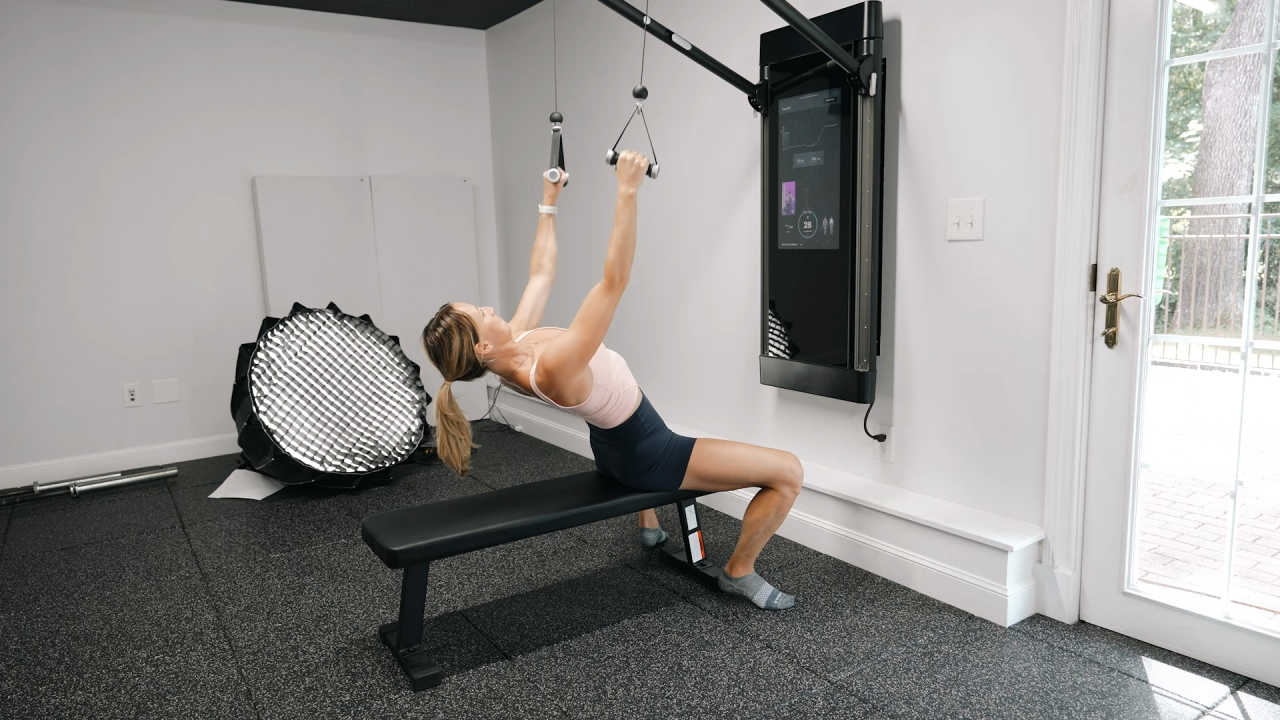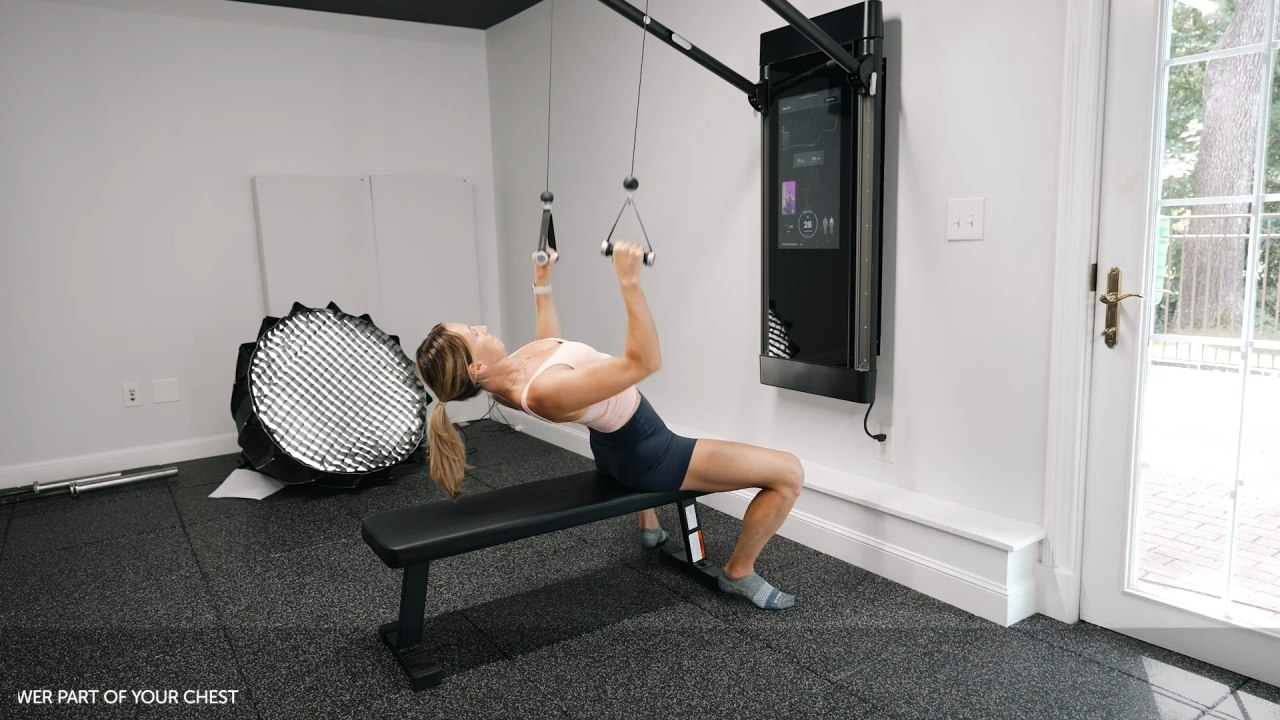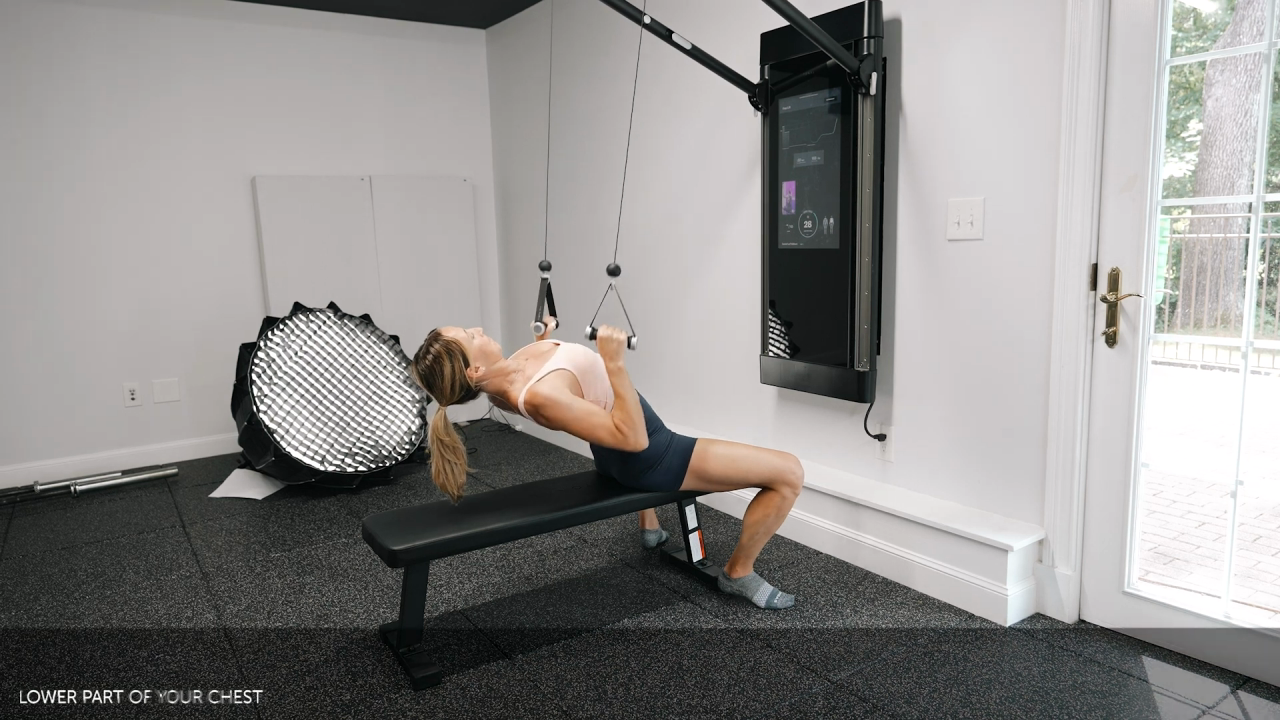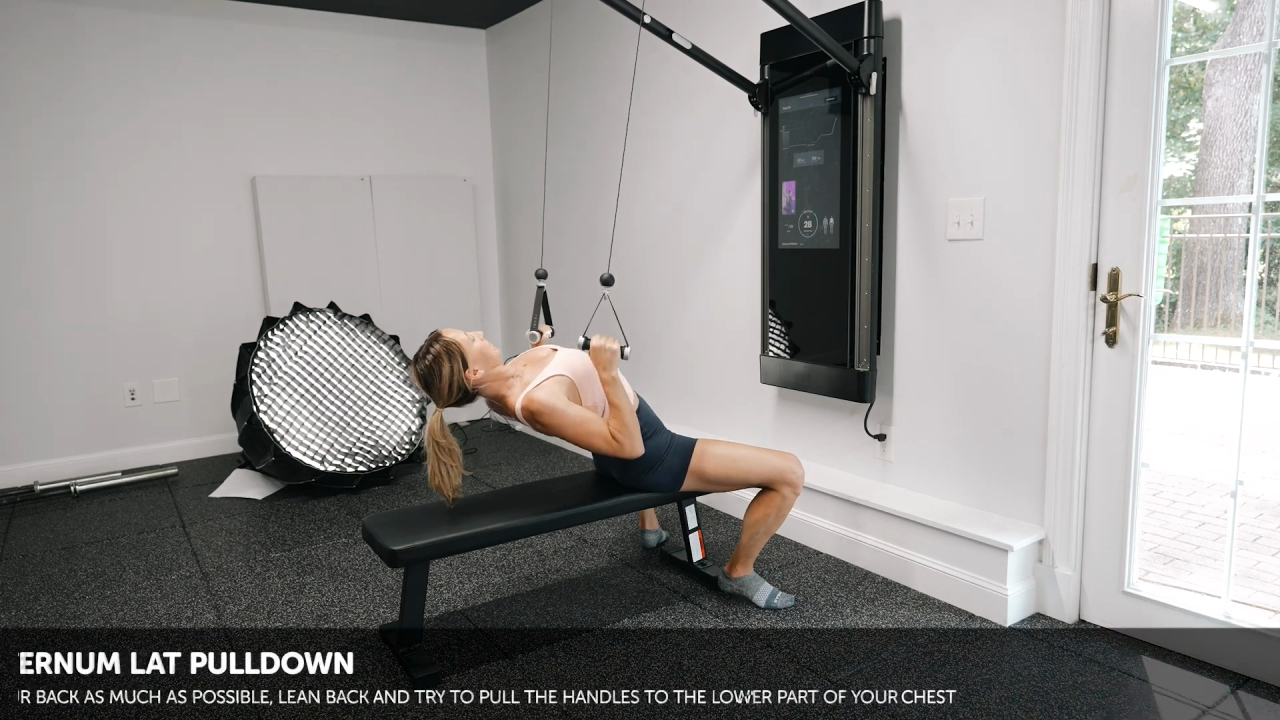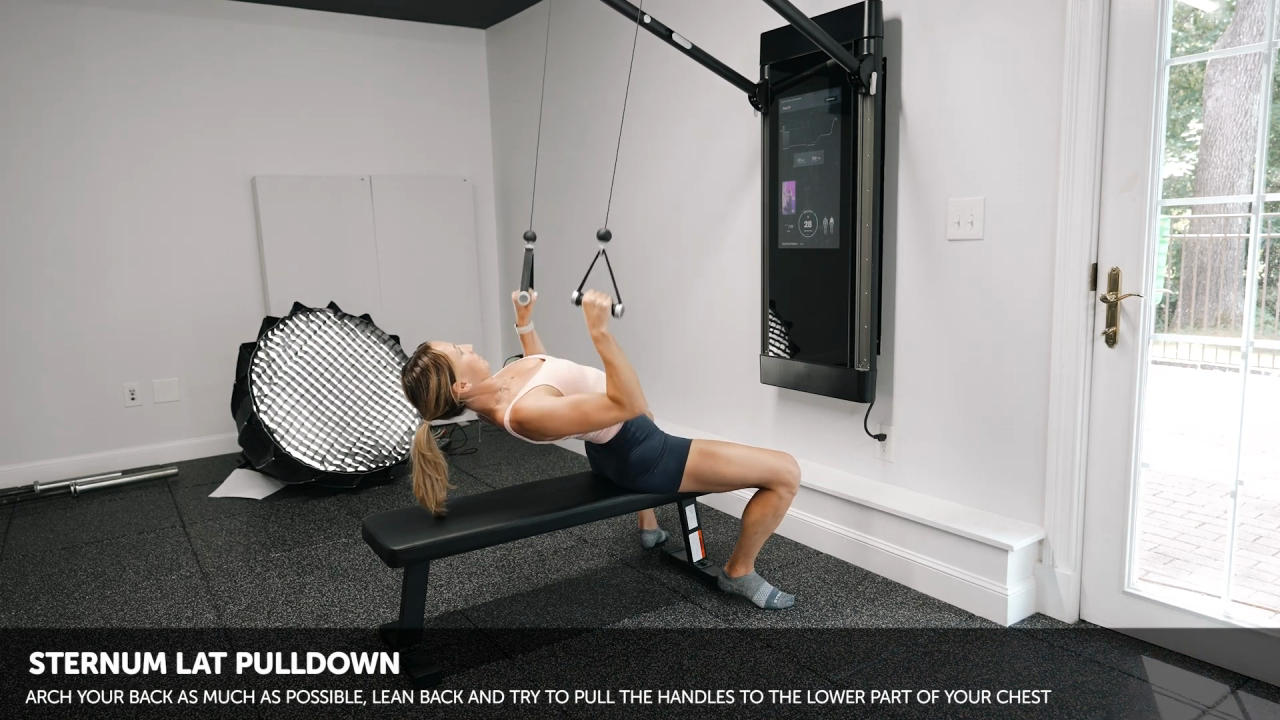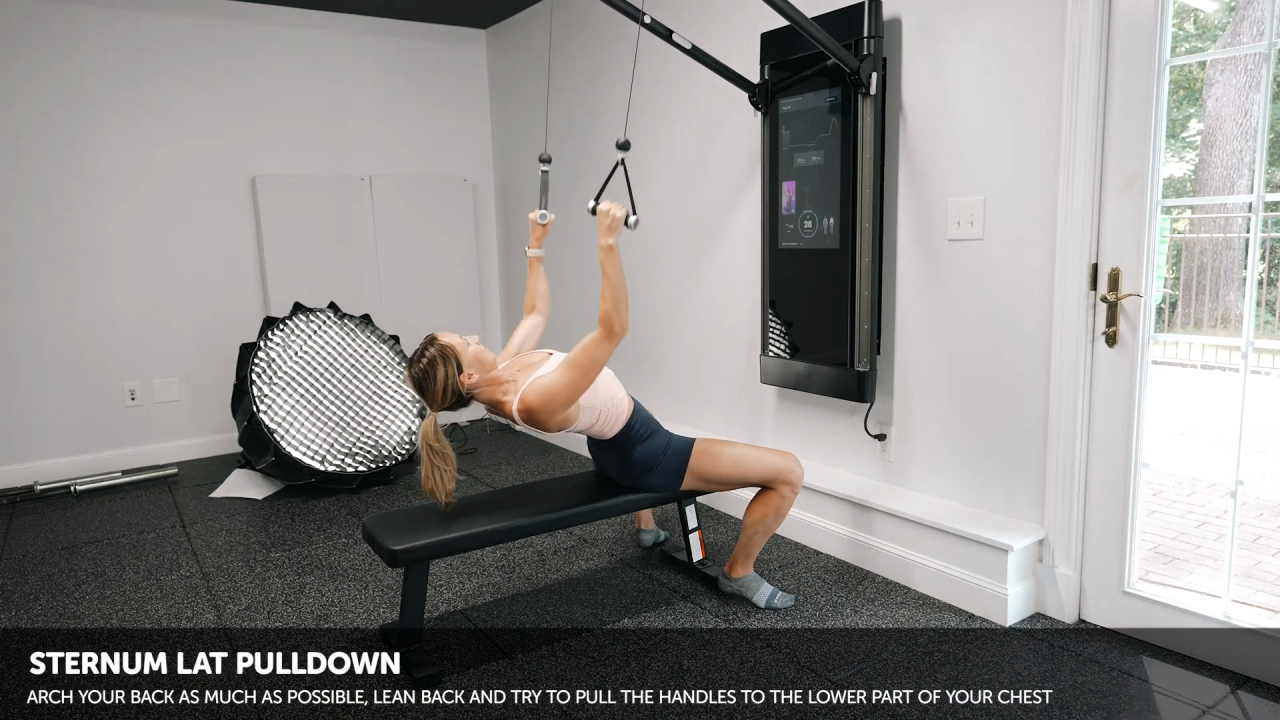
dt=0.5s
person 1, frame 1
left shoulder: (514, 346)
right shoulder: (550, 370)
left elbow: (541, 273)
right elbow: (614, 281)
left wrist: (549, 201)
right wrist: (627, 191)
left hip: (616, 443)
right hip: (644, 456)
right knee: (788, 472)
left ankle: (649, 526)
right ankle: (739, 574)
person 1, frame 2
left shoulder: (508, 374)
right shoulder: (544, 390)
left elbow: (547, 342)
right elbow: (646, 363)
left wrist: (542, 282)
right wrist: (629, 281)
left hip: (617, 445)
right hip: (646, 454)
right knee: (789, 473)
left ankle: (649, 525)
right ankle: (739, 574)
person 1, frame 3
left shoulder: (504, 380)
right shoulder: (539, 396)
right elbow: (635, 438)
left wrist: (542, 338)
right wrist: (614, 361)
left hip: (613, 451)
right hip: (648, 458)
right knee: (789, 473)
left ankle: (650, 525)
right ankle: (738, 575)
person 1, frame 4
left shoulder: (503, 385)
right shoulder: (535, 403)
right elbow: (630, 444)
left wrist: (537, 348)
right wrist: (607, 370)
left hip: (614, 452)
right hip: (649, 457)
right knee: (789, 472)
left ankle: (649, 526)
right ankle: (739, 573)
person 1, frame 5
left shoulder: (495, 392)
right shoulder: (525, 411)
left elbow: (536, 369)
right elbow: (632, 405)
left wrist: (523, 323)
right wrist: (599, 331)
left hip: (615, 449)
right hip: (641, 457)
left knee: (636, 413)
right knee: (785, 472)
left ankle: (648, 526)
right ankle: (739, 573)
person 1, frame 6
left shoulder: (500, 376)
right shoulder: (535, 402)
left elbow: (535, 313)
right elbow: (613, 329)
left wrist: (535, 246)
right wrist: (608, 243)
left hip: (617, 446)
right hip: (645, 457)
left knee: (646, 404)
right knee: (788, 471)
left ankle: (646, 526)
right ankle: (738, 574)
